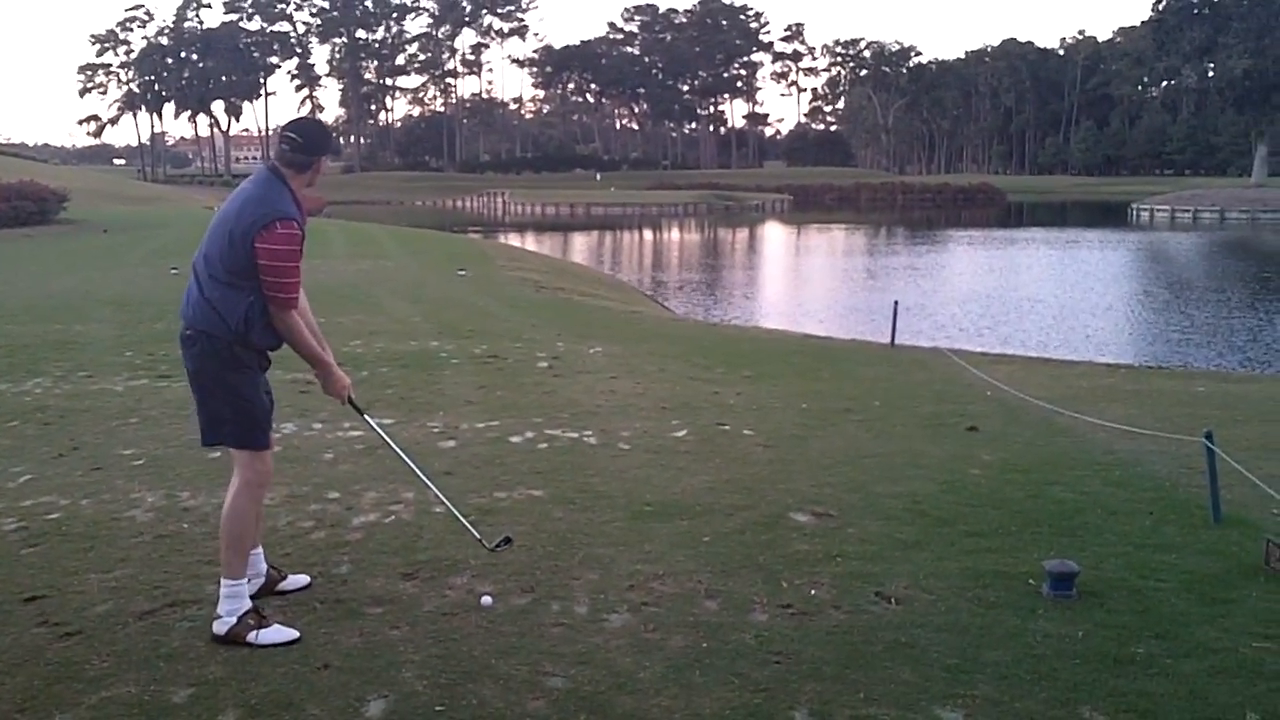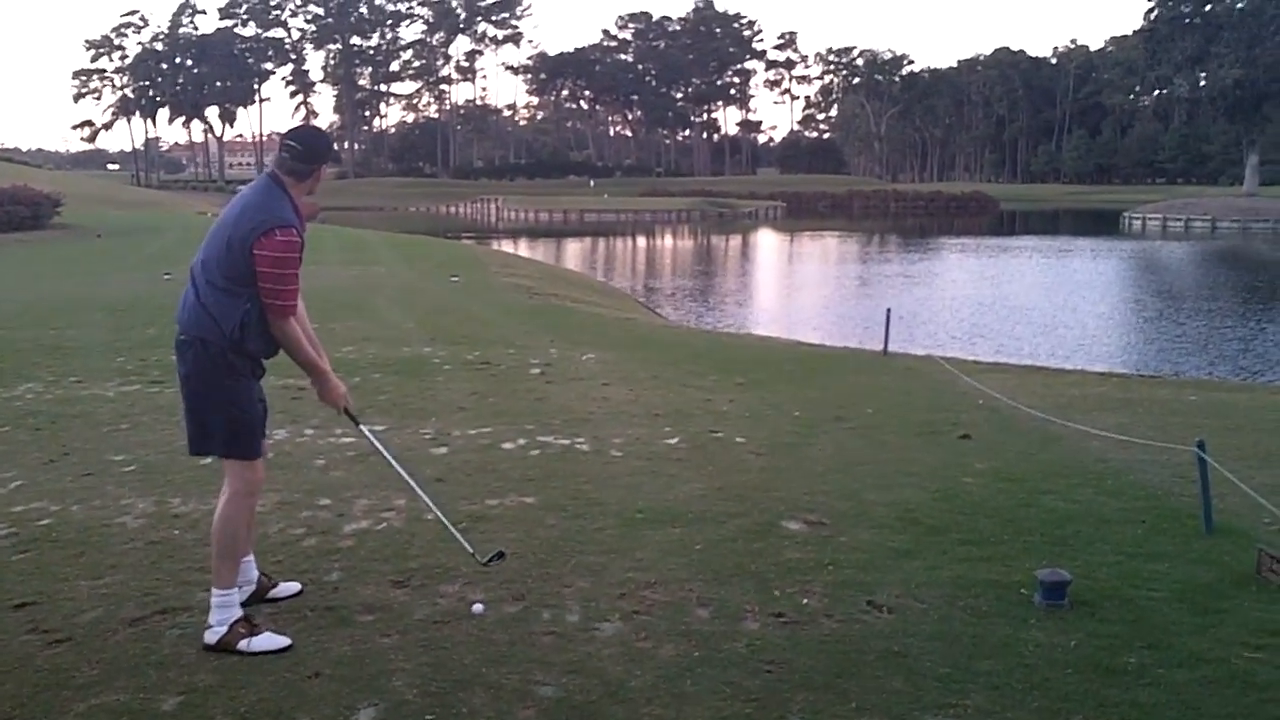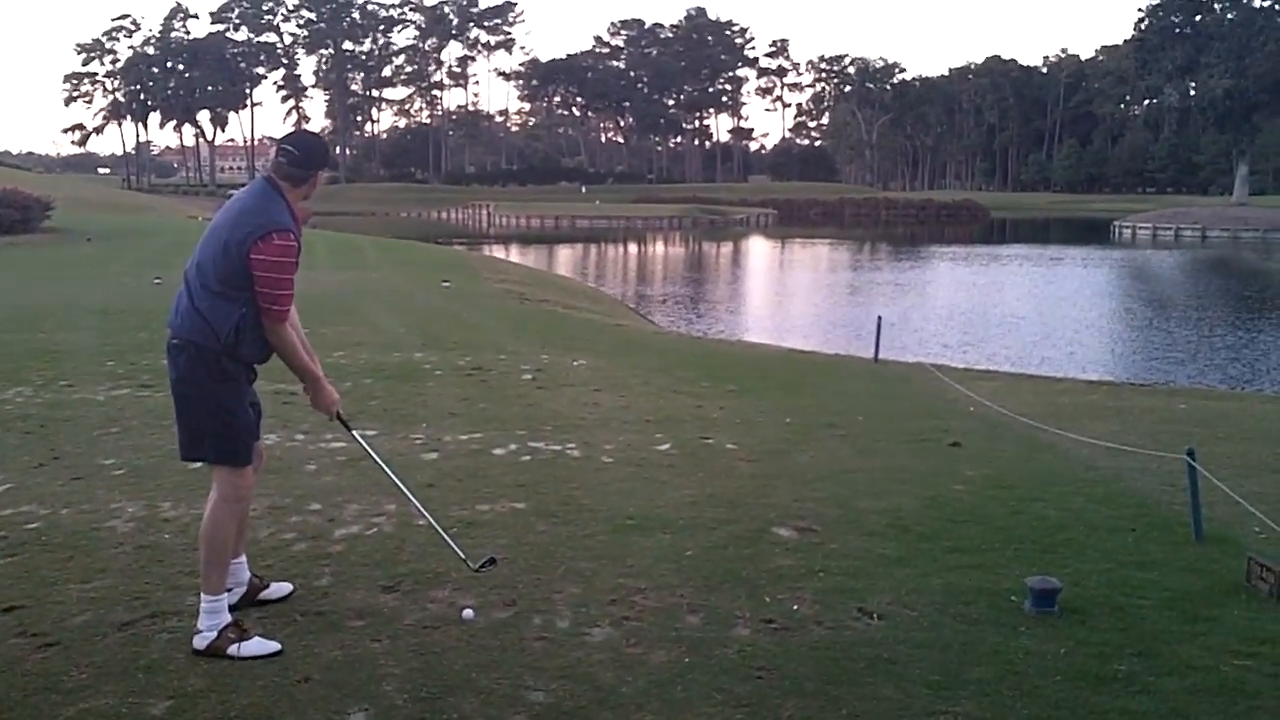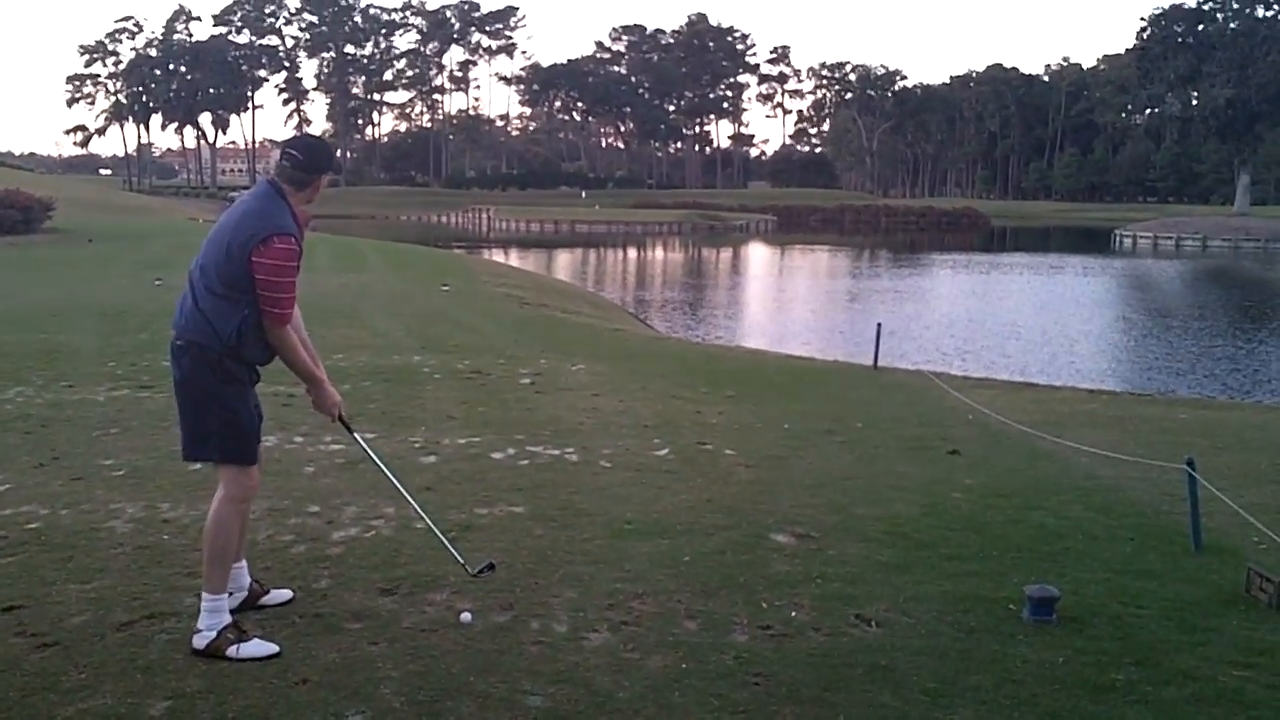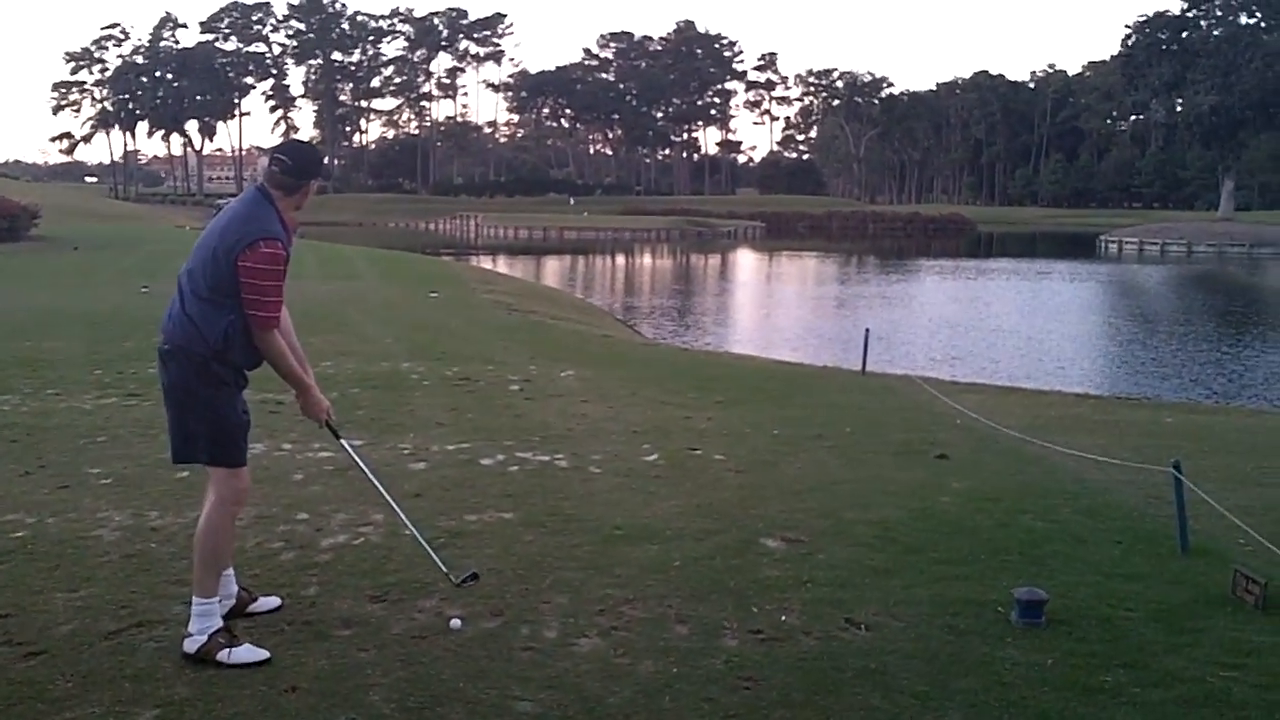
dt=0.2s
person 1, frame 1
left shoulder: (261, 190)
right shoulder: (280, 218)
left elbow: (290, 292)
right elbow: (282, 312)
left wrist: (326, 351)
right wrist: (326, 370)
left hip: (226, 338)
right hip: (223, 346)
left knee: (256, 454)
right knee: (253, 467)
left ankle: (253, 571)
right ankle: (232, 610)
person 1, frame 2
left shoulder: (262, 196)
right shoulder: (279, 225)
left elbow: (288, 299)
right elbow: (280, 320)
left wrist: (322, 359)
right wrist: (321, 378)
left hip: (219, 345)
right hip: (217, 353)
left knee: (248, 461)
right knee: (245, 476)
left ankle: (244, 577)
right ankle: (224, 618)
person 1, frame 3
left shoulder: (255, 200)
right shoulder: (276, 230)
left elbow: (281, 306)
right elbow: (275, 326)
left wrist: (315, 365)
right wrist: (315, 383)
left hip: (211, 350)
right hip: (210, 358)
left knee: (247, 459)
right knee: (233, 482)
left ankle: (236, 579)
right ankle: (212, 624)
person 1, frame 4
left shoulder: (261, 203)
right shoulder: (278, 234)
left elbow: (285, 308)
right elbow: (277, 328)
left wrist: (318, 368)
right wrist: (317, 386)
left hip: (215, 352)
right hip: (213, 360)
left knee: (245, 466)
right knee: (238, 482)
left ankle: (236, 584)
right ankle: (211, 625)
person 1, frame 5
left shoulder: (251, 211)
right shoulder: (264, 239)
left elbow: (274, 311)
right elbow: (264, 332)
left wrist: (307, 374)
right wrist: (305, 391)
left hip: (205, 358)
right hip: (200, 364)
left knee: (228, 478)
right knee: (230, 486)
left ankle: (224, 593)
right ankle: (203, 628)
